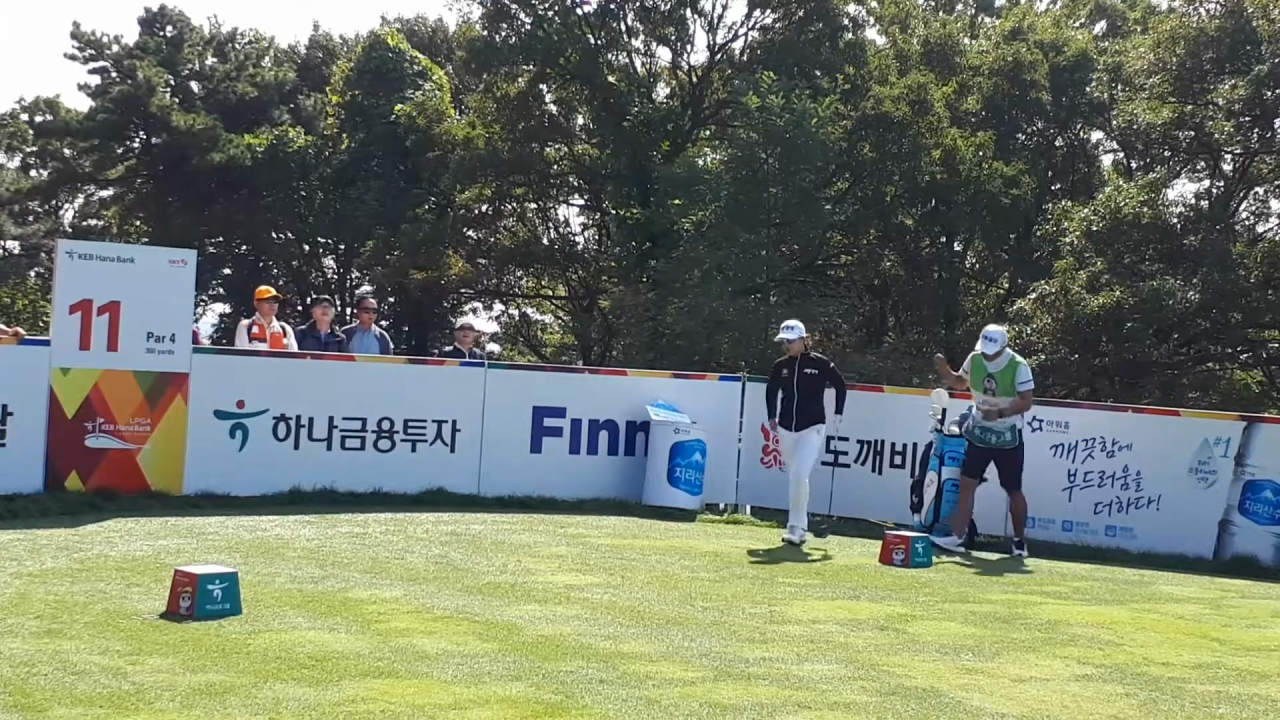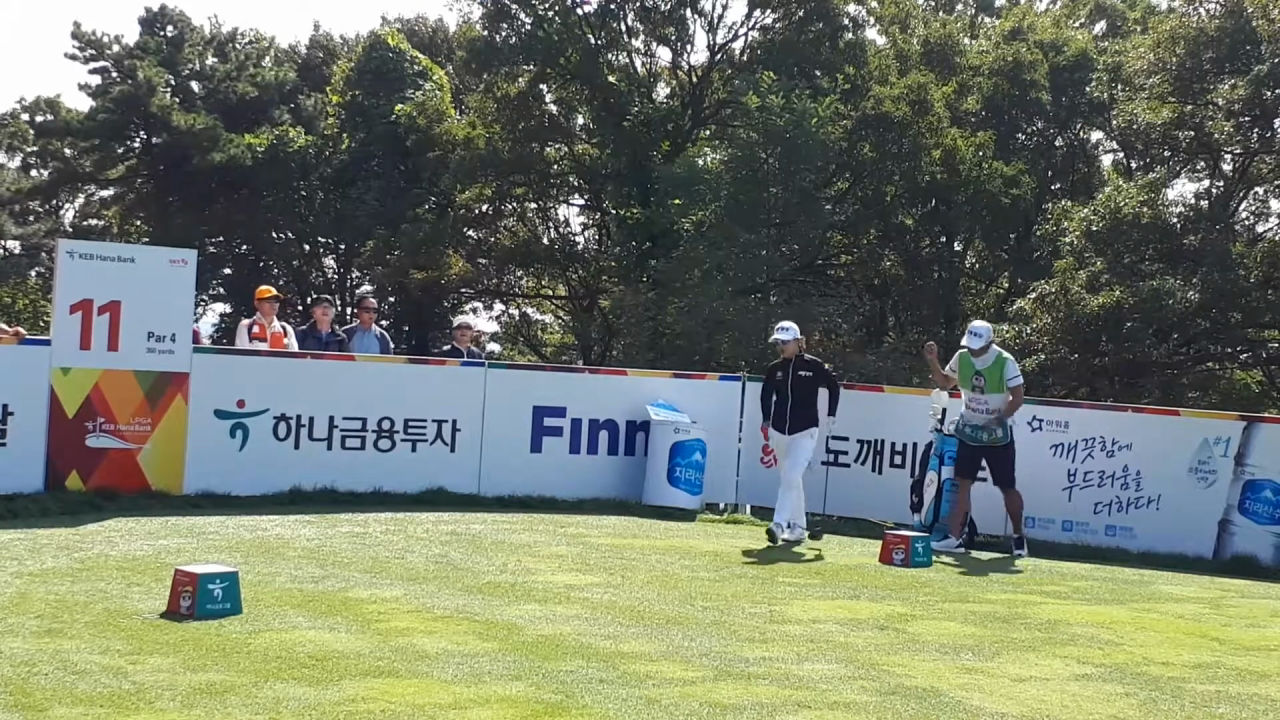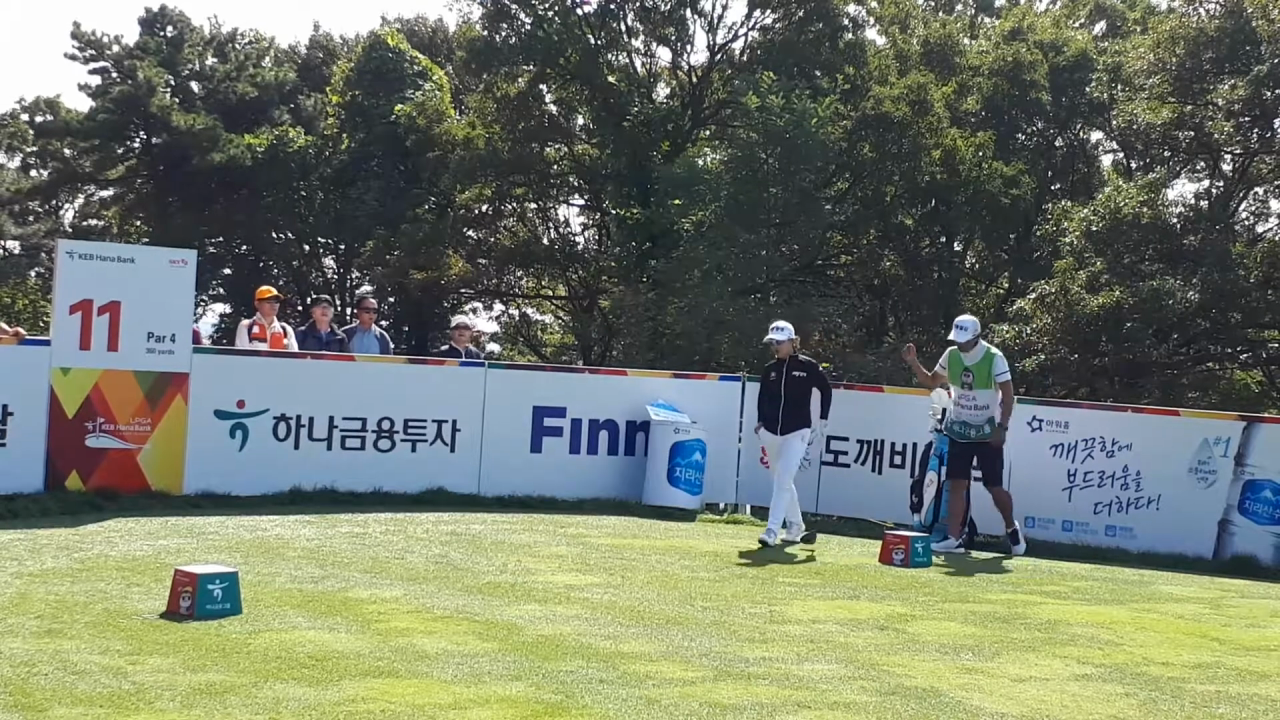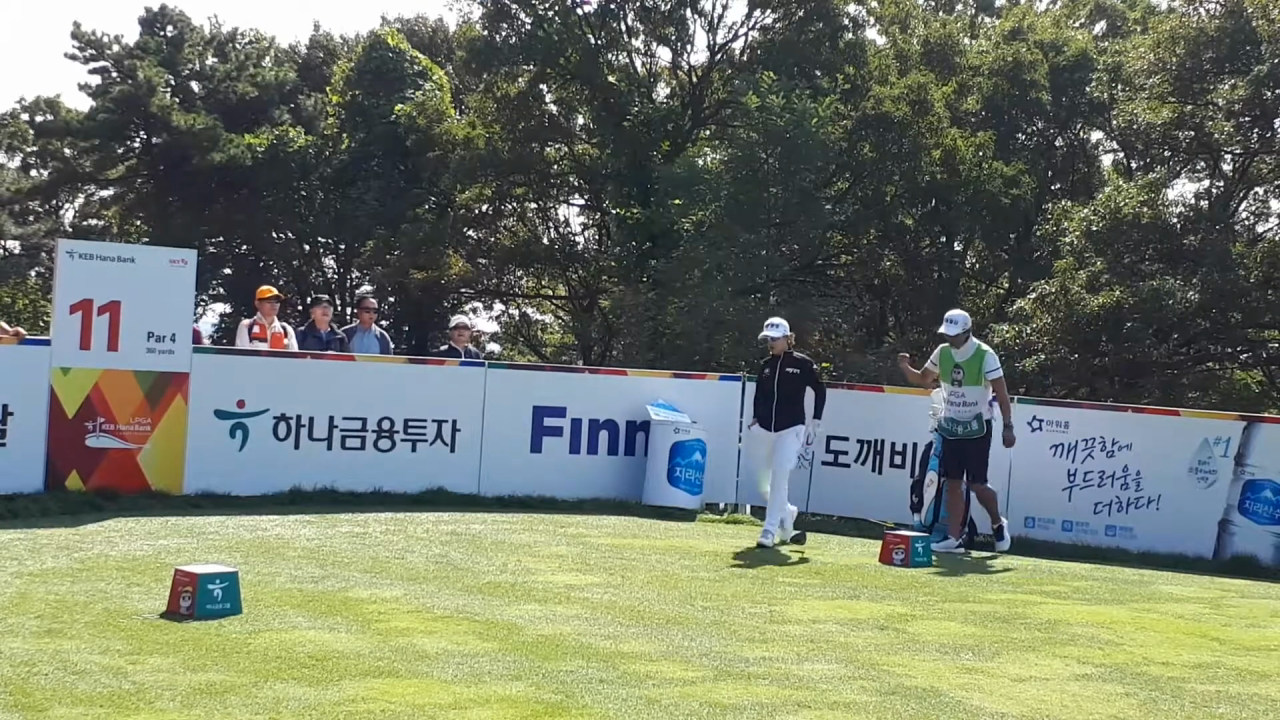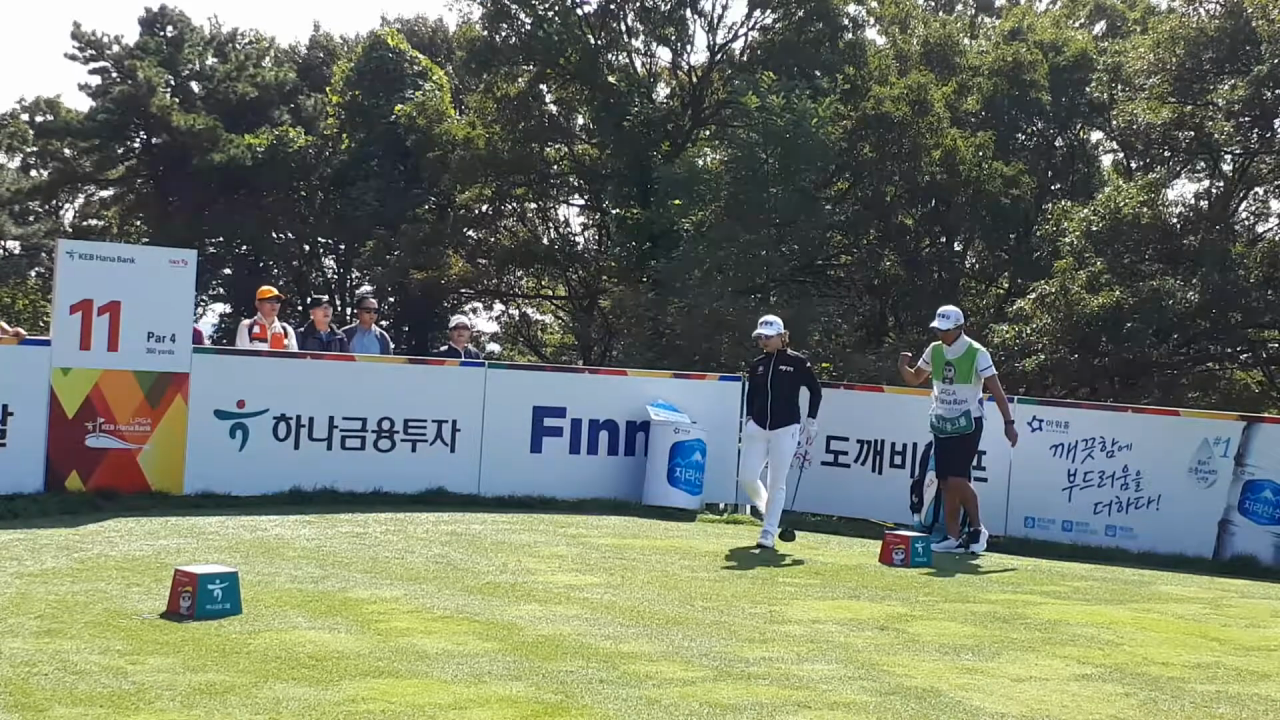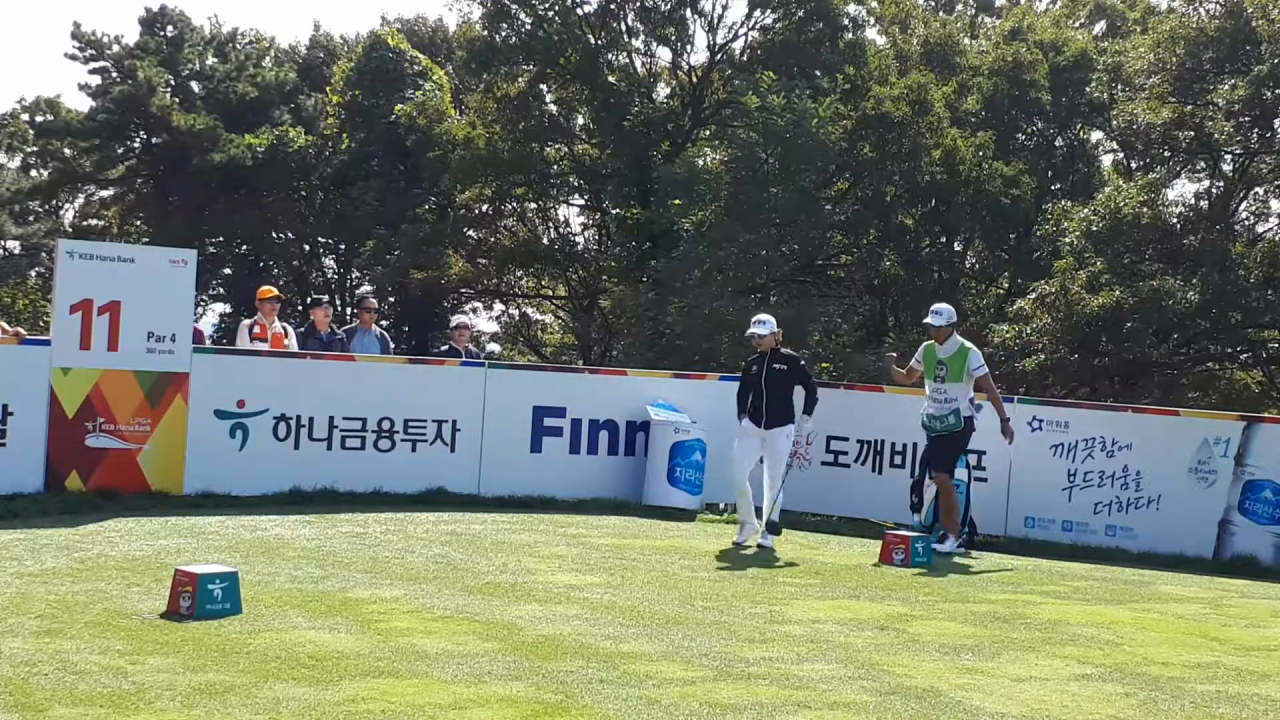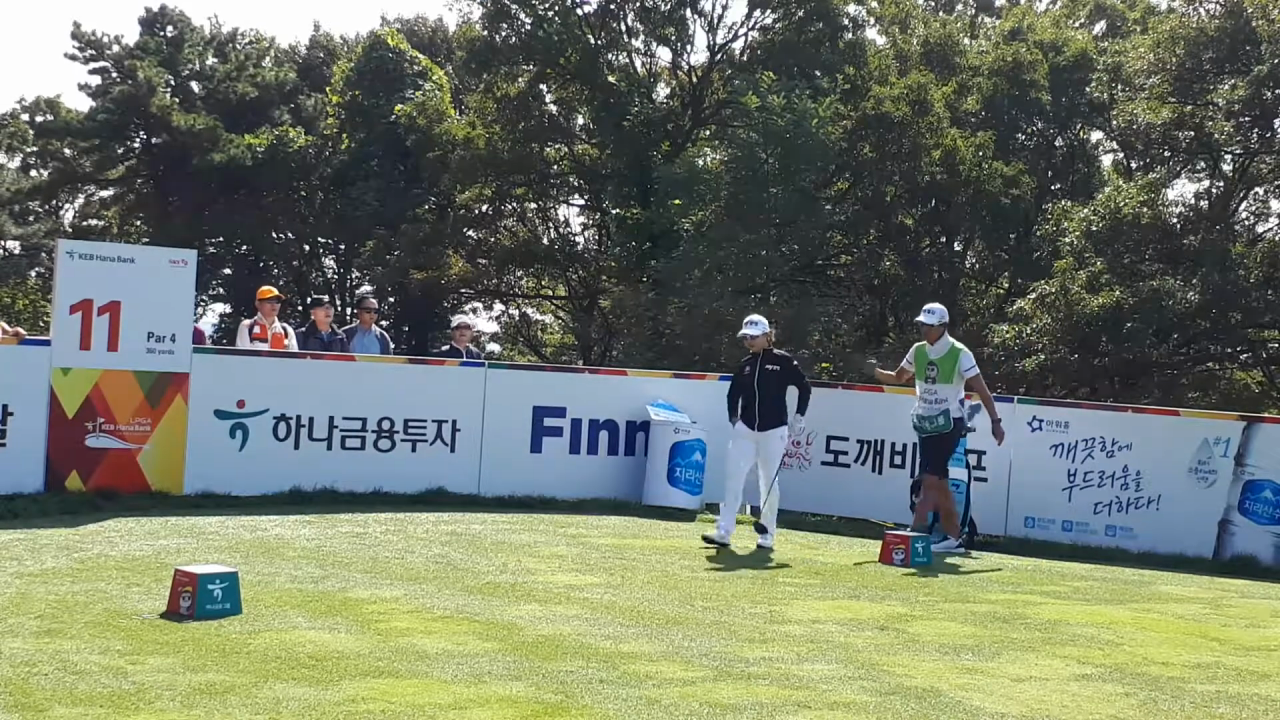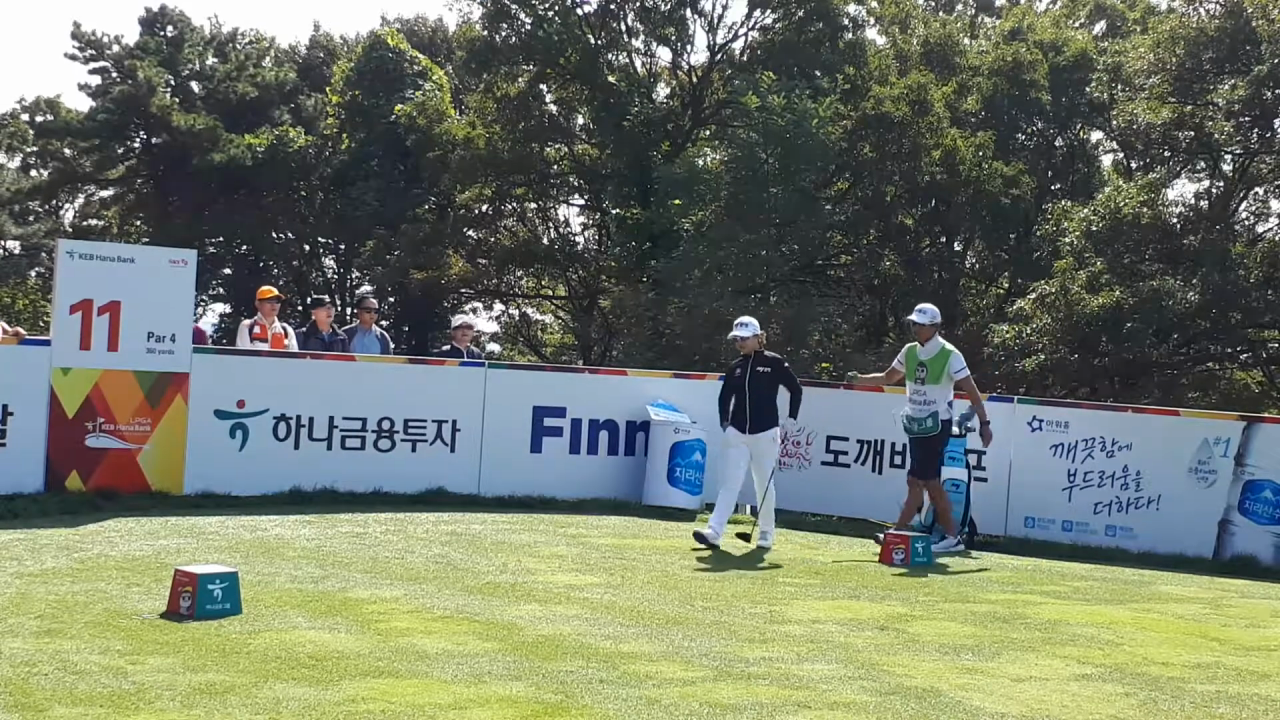
dt=0.1s
person 1, frame 1
left shoulder: (1018, 366)
right shoulder: (974, 359)
left elbow: (1026, 402)
right elbow: (961, 382)
left wrist: (999, 412)
right wrist: (944, 370)
left hip: (1008, 437)
right hip: (979, 433)
left knee: (1013, 490)
right knee: (967, 482)
left ankle: (1019, 539)
right ankle: (955, 536)
person 1, frame 2
left shoulder: (1005, 362)
right shoulder: (961, 358)
left elbow: (1017, 399)
right elbow: (944, 382)
left wrist: (996, 420)
right wrist: (931, 361)
left hip: (998, 435)
right hip: (969, 432)
left knee: (1008, 488)
right knee: (962, 483)
left ankle: (1018, 536)
right ankle: (954, 537)
person 1, frame 3
left shoulder: (994, 358)
right shoulder: (951, 355)
left elbow: (1008, 396)
right elbow: (931, 382)
left wrist: (1002, 428)
right wrist: (913, 363)
left hip: (988, 431)
right hip: (959, 429)
left knee: (994, 486)
right knee: (957, 483)
left ankle: (1011, 529)
right ankle: (954, 538)
person 1, frame 4
left shoulder: (984, 355)
right shoulder: (941, 353)
left elbow: (1001, 392)
right elbow: (922, 380)
left wrist: (1007, 427)
right wrist: (905, 367)
left hip: (977, 428)
right hip: (950, 427)
left knee: (977, 485)
right knee: (951, 483)
left ankle: (998, 524)
right ankle: (954, 538)
person 1, frame 5
left shoulder: (976, 353)
right shoulder: (934, 350)
left elbow: (996, 390)
right elbow: (915, 379)
left wrist: (1009, 423)
right wrist: (903, 367)
left hip: (968, 426)
right hip: (943, 426)
left knee: (956, 481)
right knee: (947, 483)
left ankle: (977, 529)
right ankle: (954, 538)
person 1, frame 6
left shoulder: (968, 353)
right shoulder: (927, 350)
left elbow: (989, 388)
right elbow: (908, 377)
left wrist: (1004, 420)
right wrist: (892, 368)
left hip: (958, 424)
right hip: (934, 424)
left knee: (940, 477)
right knee: (944, 480)
left ankle: (949, 535)
right ankle: (954, 536)
person 1, frame 7
left shoulder: (959, 353)
right shoulder: (918, 350)
left elbow: (981, 389)
right elbow: (898, 377)
left wrist: (995, 421)
right wrist: (877, 373)
left hip: (948, 425)
right hip: (925, 425)
left knee: (929, 479)
right knee: (937, 482)
left ankle: (916, 534)
right ankle: (953, 538)
person 1, frame 8
left shoulder: (950, 355)
right shoulder: (910, 351)
left elbow: (971, 390)
right elbow: (888, 377)
left wrist: (984, 423)
right wrist: (860, 380)
left hip: (937, 427)
right hip: (916, 426)
left knee: (916, 481)
right knee: (931, 483)
right ankle: (952, 536)
person 2, frame 1
left shoulder: (820, 363)
right shoulder: (781, 366)
left elbow: (840, 386)
right elbow: (771, 390)
left wrist: (837, 414)
right wrist: (772, 416)
left hip: (811, 429)
right hip: (786, 429)
left knee: (800, 475)
right knee: (793, 480)
left ankle: (798, 526)
right ankle: (798, 528)
person 2, frame 2
left shoulder: (814, 365)
right shoulder: (775, 369)
left elbow: (834, 388)
right elbow: (766, 394)
left wrist: (830, 417)
right wrist: (766, 421)
left hip: (805, 432)
right hip: (779, 431)
left knee: (791, 479)
right knee: (791, 481)
left ankle: (779, 526)
right ankle: (798, 527)
person 2, frame 3
left shoulder: (808, 366)
right shoulder: (770, 369)
left elbow: (826, 391)
left wrist: (823, 420)
right wrist: (760, 422)
left hip: (797, 433)
right hip: (771, 432)
left knee: (783, 482)
right knee: (783, 483)
left ankle: (771, 531)
right ankle: (796, 526)
person 2, frame 4
left shoulder: (803, 364)
right shoulder: (765, 366)
left elbow: (820, 391)
left wrist: (816, 420)
right wrist: (755, 419)
left hip: (790, 431)
right hip: (763, 430)
left knee: (779, 481)
right knee: (764, 482)
left ankle: (770, 532)
right ankle: (786, 512)
person 2, frame 5
left shoulder: (797, 362)
right shoulder: (758, 364)
left elbow: (815, 390)
left wrist: (811, 419)
right wrist: (749, 417)
left hip: (786, 429)
right hip: (758, 428)
left knee: (776, 482)
right knee: (747, 477)
left ankle: (769, 532)
right ankle: (768, 508)
person 2, frame 6
left shoulder: (791, 360)
right shoulder: (752, 364)
left elbow: (811, 388)
right elbow: (743, 392)
left wrist: (806, 417)
right wrist: (743, 417)
left hip: (781, 429)
right hip: (753, 426)
left knee: (775, 482)
right knee: (738, 475)
left ankle: (768, 532)
right ankle: (748, 524)
person 2, frame 7
left shoulder: (783, 361)
right shoulder: (745, 365)
left elbow: (805, 387)
right elbow: (734, 393)
left wrist: (799, 417)
right wrist: (733, 418)
left hip: (773, 430)
right hip: (745, 429)
left knee: (768, 483)
right knee: (733, 479)
left ankle: (767, 533)
right ankle: (723, 531)
person 2, frame 8
left shoulder: (774, 363)
right shoulder: (735, 367)
left elbow: (796, 390)
right elbow: (725, 397)
left wrist: (791, 419)
right wrist: (724, 422)
left hip: (765, 433)
right hip: (736, 433)
left knee: (764, 484)
right knee: (729, 483)
left ankle: (766, 533)
right ankle: (713, 532)
